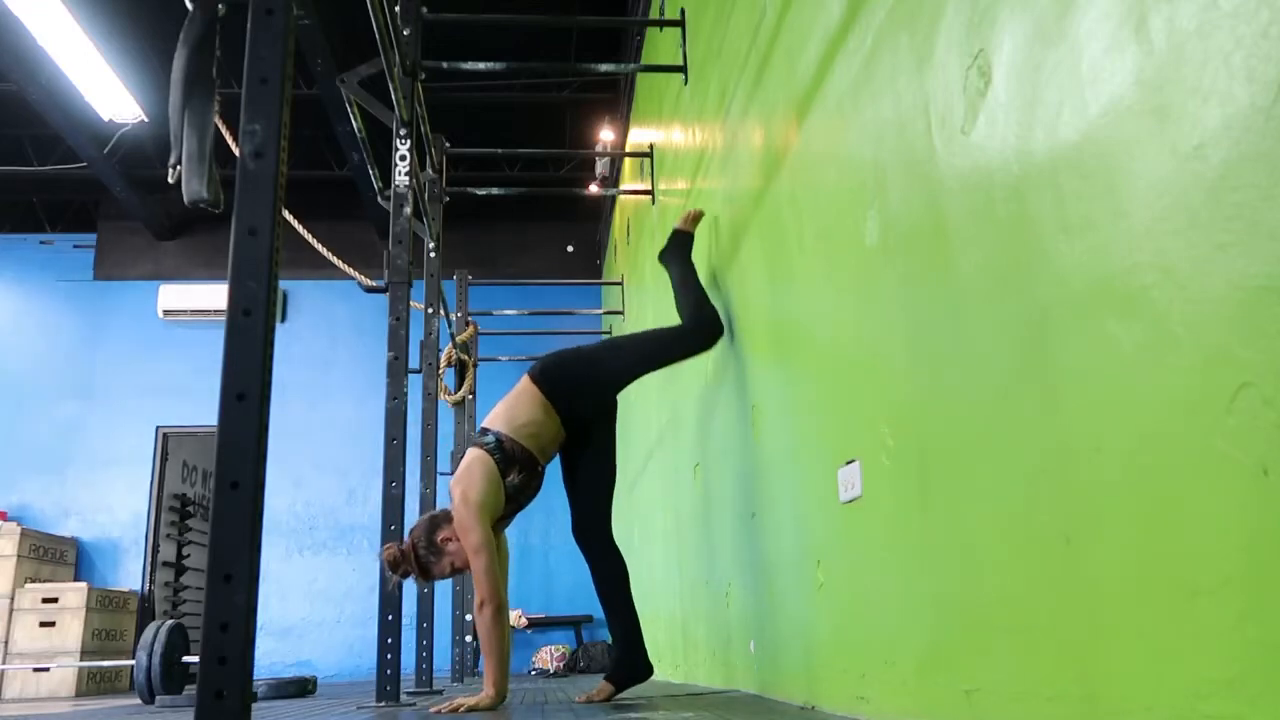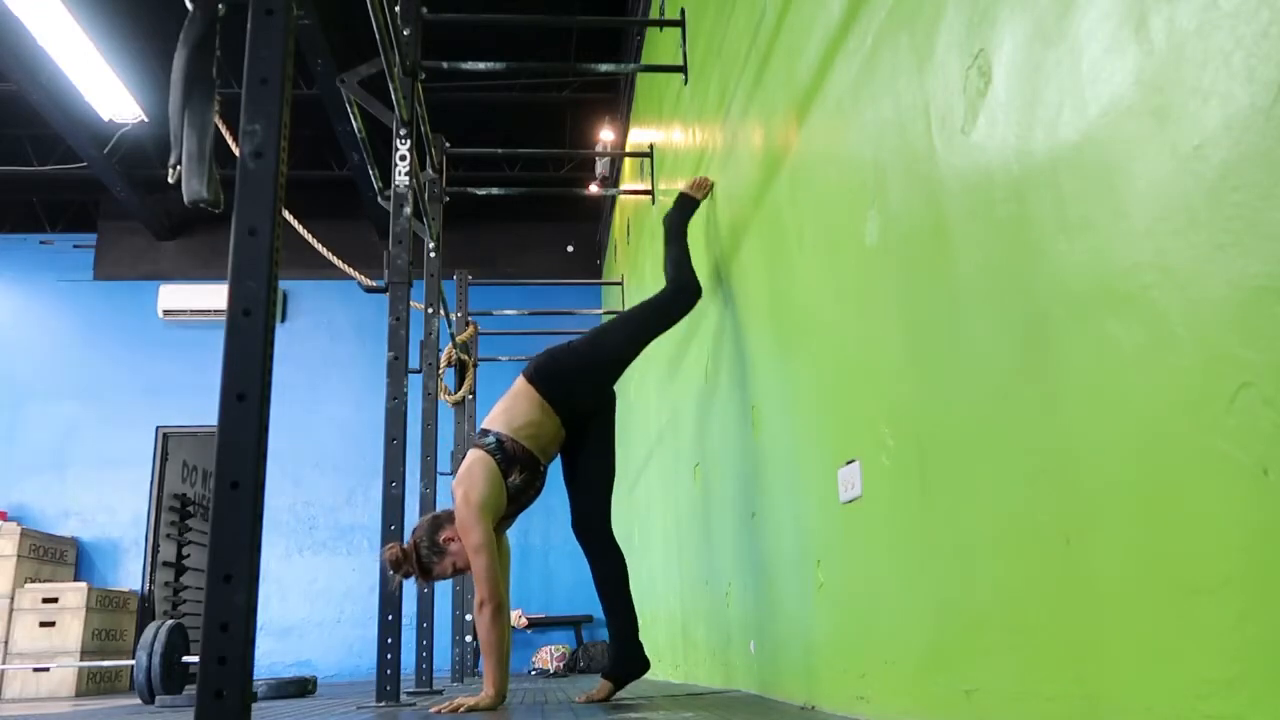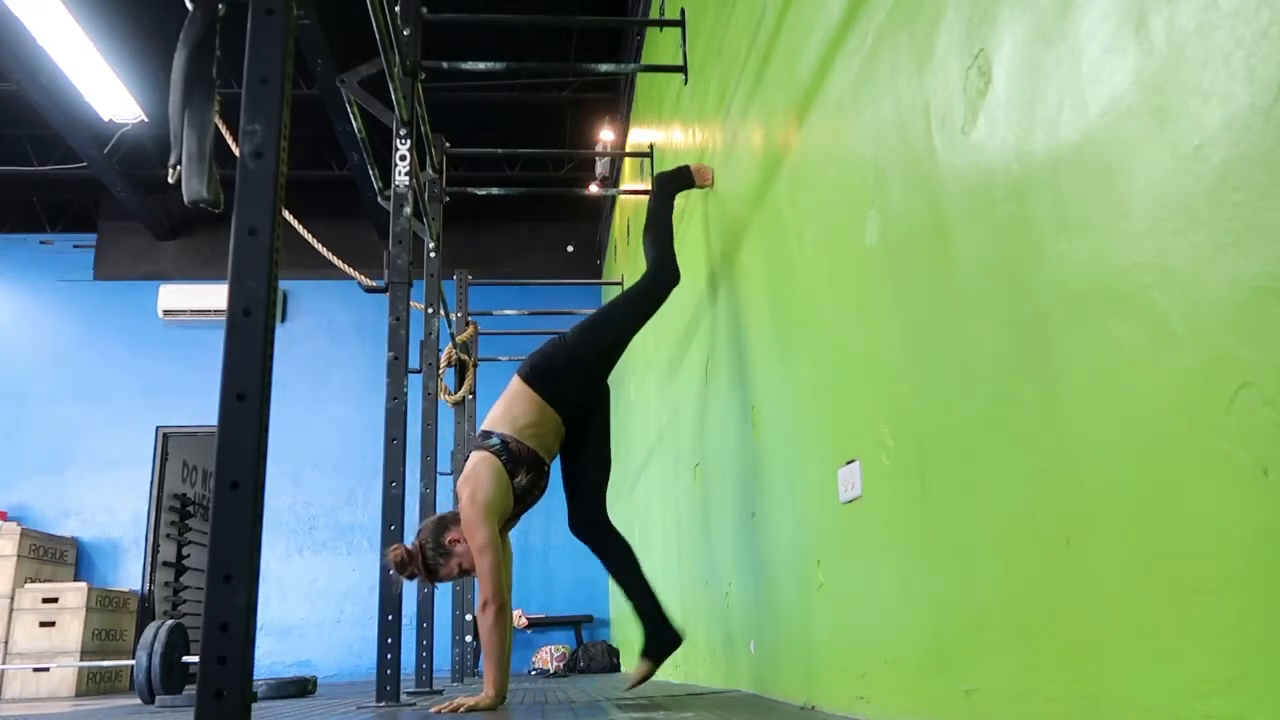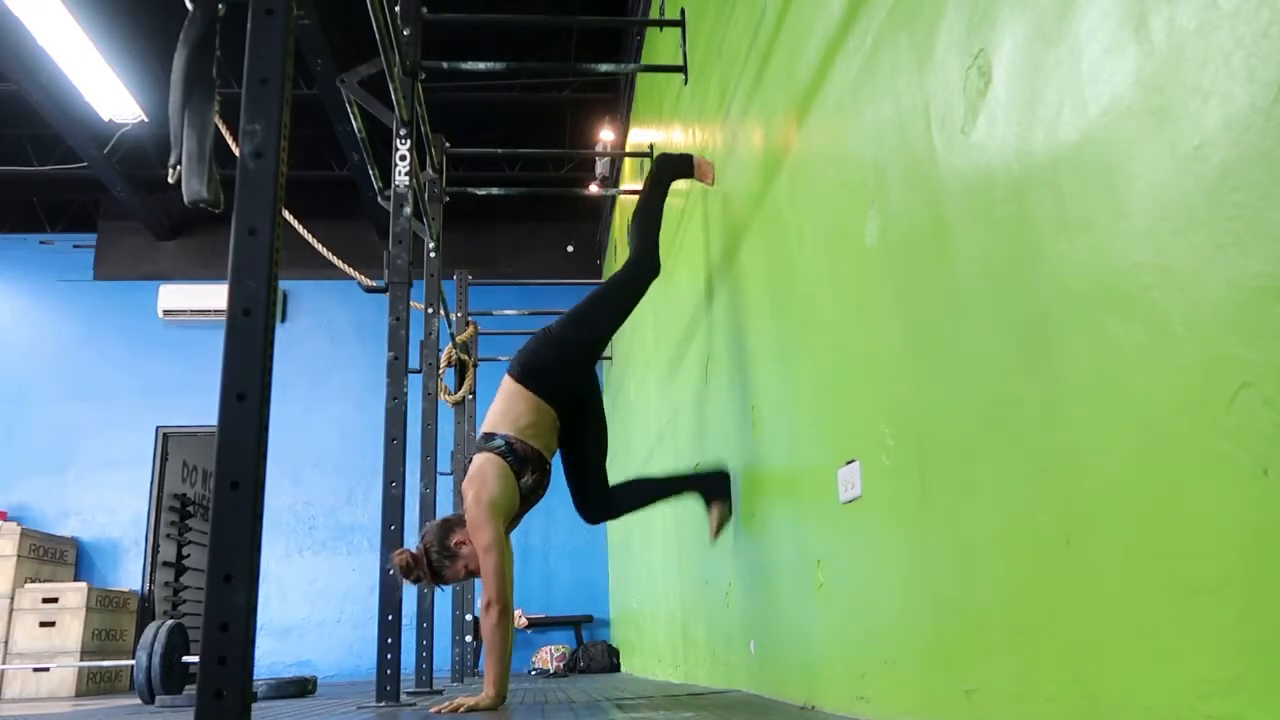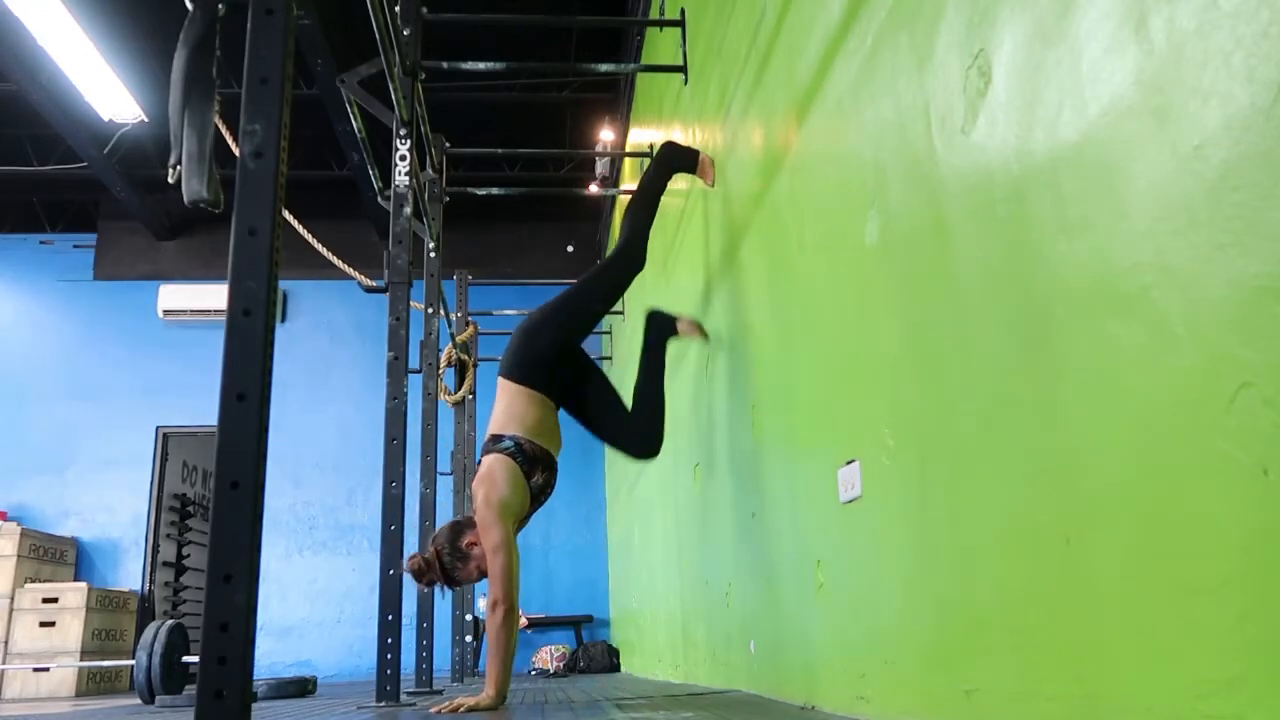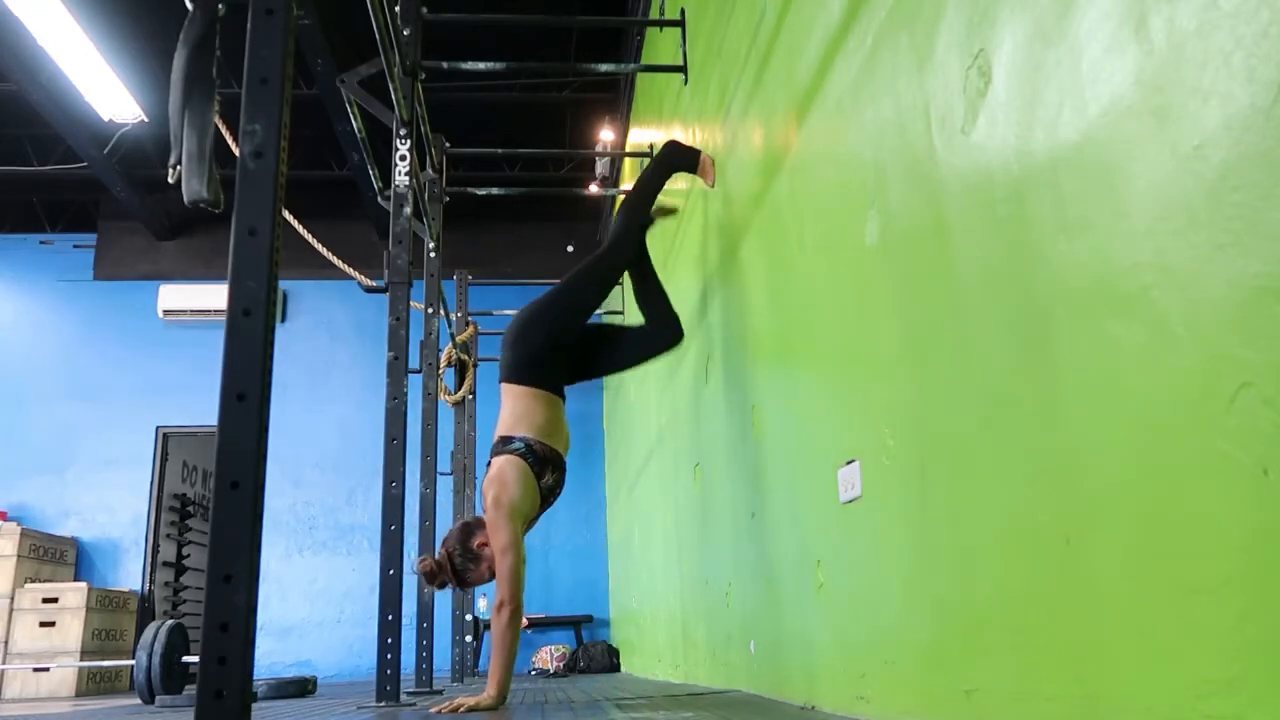
dt=0.2s
person 1, frame 1
left shoulder: (469, 510)
right shoulder: (479, 515)
left elbow: (488, 604)
right elbow: (494, 604)
left wrist: (492, 692)
right wrist: (496, 688)
left hip: (573, 383)
right hip: (574, 411)
left knee: (703, 332)
right knee: (592, 535)
left ankle: (677, 253)
right ankle: (629, 662)
person 1, frame 2
left shoulder: (471, 511)
right shoulder: (482, 518)
left elbow: (488, 603)
right elbow: (494, 604)
left wrist: (491, 692)
right wrist: (495, 688)
left hip: (571, 380)
right hip: (575, 406)
left knee: (680, 294)
right knee: (592, 530)
left ankle: (679, 213)
right ankle: (626, 658)
person 1, frame 3
left shoulder: (477, 509)
right shoulder: (485, 515)
left elbow: (491, 604)
right elbow: (497, 603)
left wrist: (491, 693)
right wrist: (495, 689)
left hip: (567, 375)
right hip: (569, 398)
left knee: (660, 277)
right knee: (588, 523)
left ankle: (668, 187)
right ankle: (656, 634)
person 1, frame 4
left shoulder: (482, 509)
right shoulder: (487, 513)
left elbow: (494, 605)
right elbow: (499, 605)
left wrist: (490, 693)
right wrist: (493, 691)
left hip: (554, 367)
right hip: (559, 385)
left knee: (641, 266)
right knee: (595, 505)
left ankle: (668, 169)
right ankle: (705, 483)
person 1, frame 5
left shoulder: (492, 509)
right shoulder: (497, 509)
left elbow: (502, 605)
right elbow: (503, 604)
left wrist: (492, 693)
right wrist: (495, 690)
left hip: (543, 354)
right hip: (544, 367)
left knee: (627, 256)
right knee: (640, 440)
left ankle: (676, 160)
right ankle: (660, 329)
person 1, frame 6
left shoulder: (502, 508)
right shoulder: (504, 510)
left elbow: (507, 605)
right elbow: (508, 605)
left wrist: (493, 693)
right wrist: (495, 690)
left hip: (539, 347)
right hip: (543, 356)
left knee: (617, 246)
left ankle: (677, 158)
